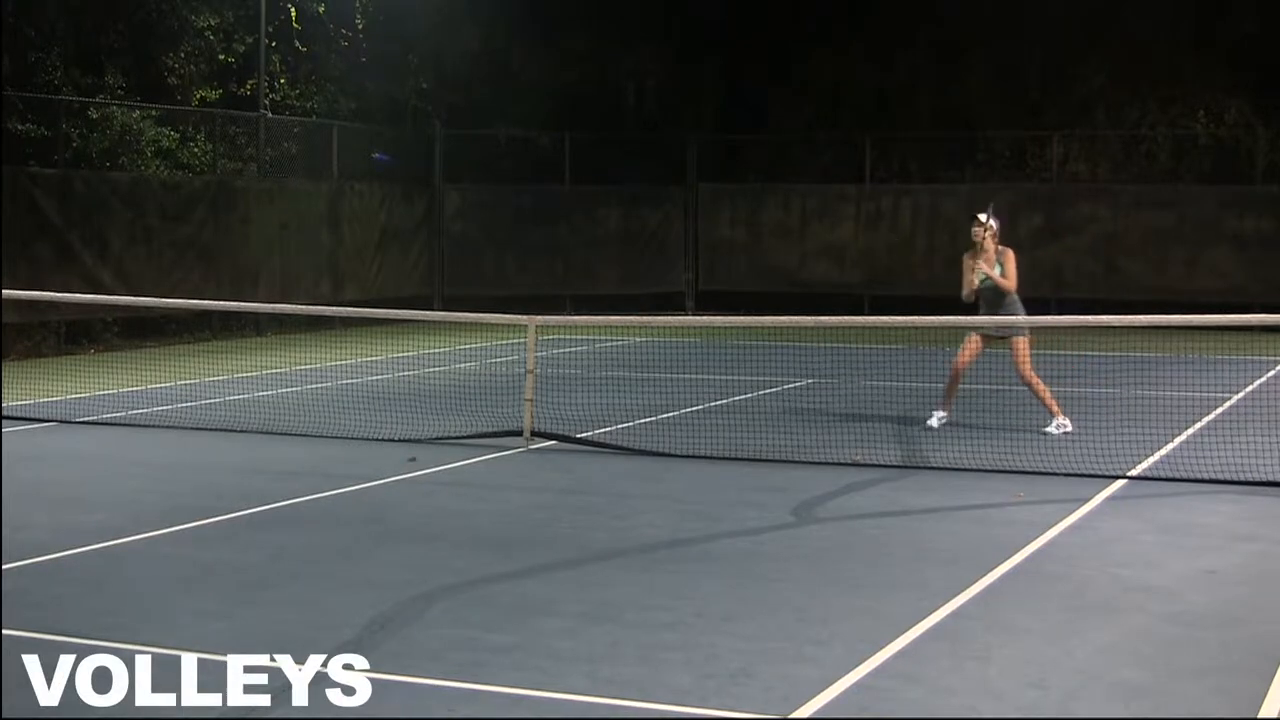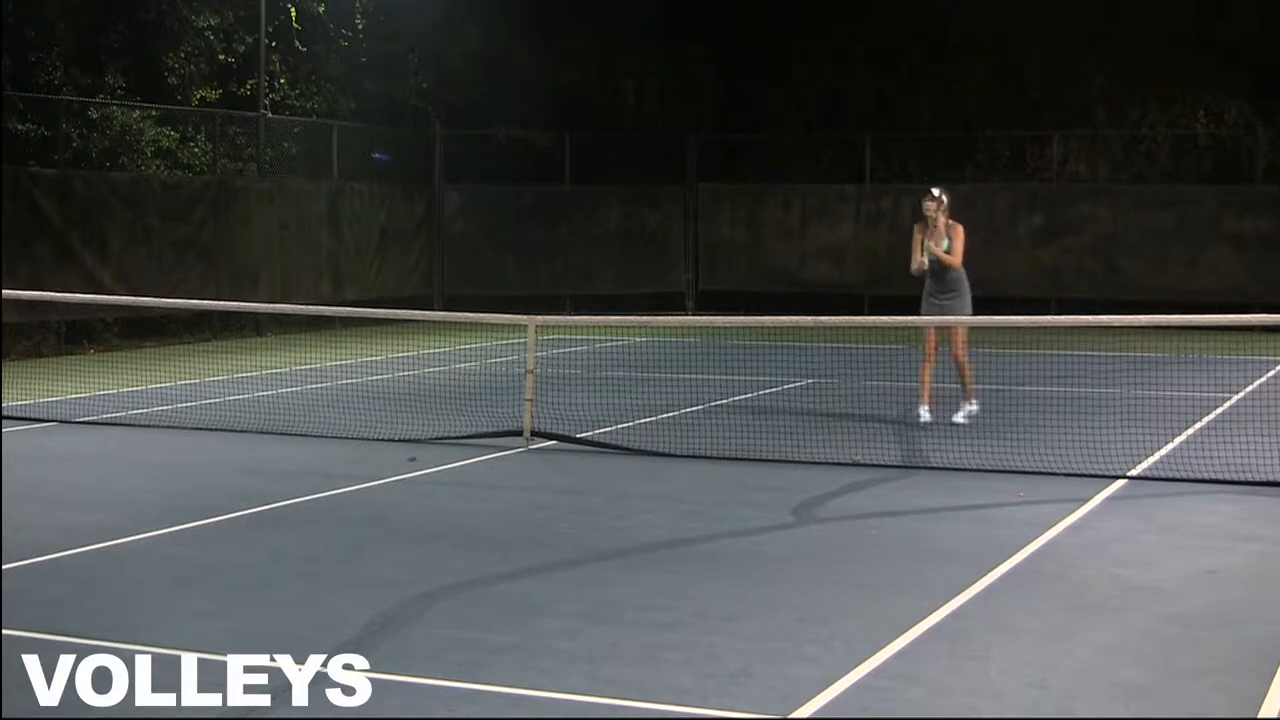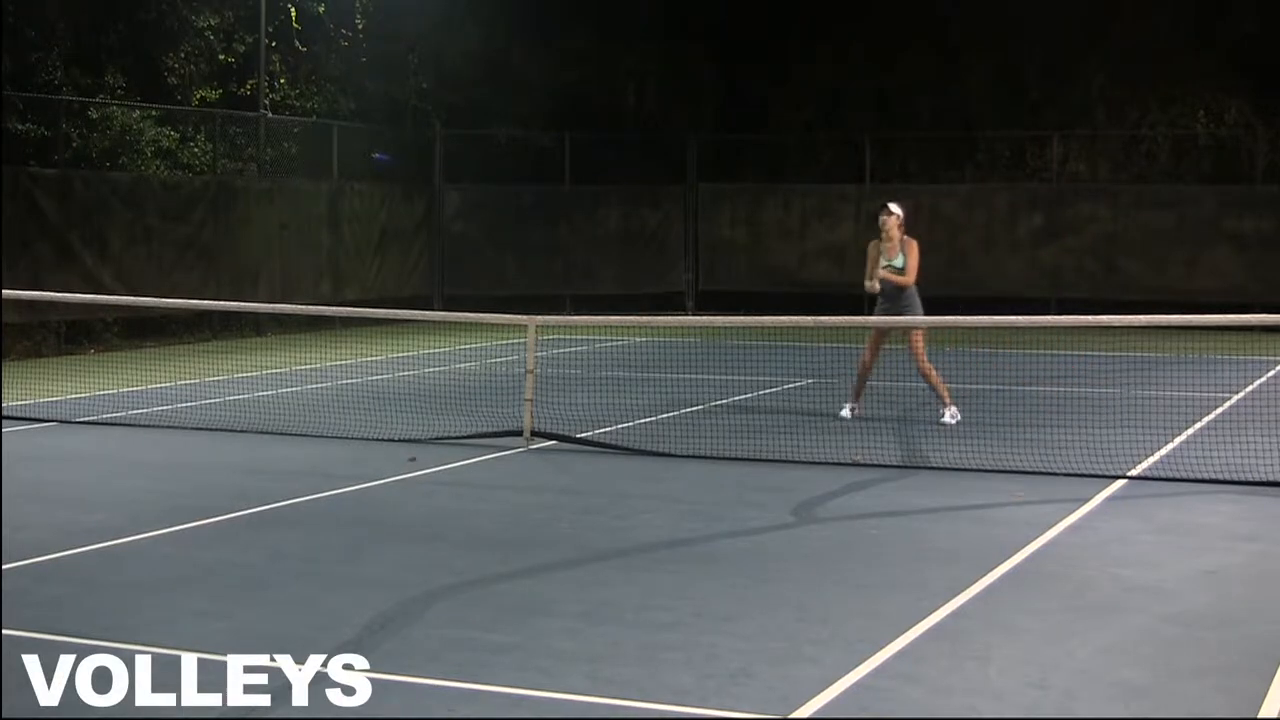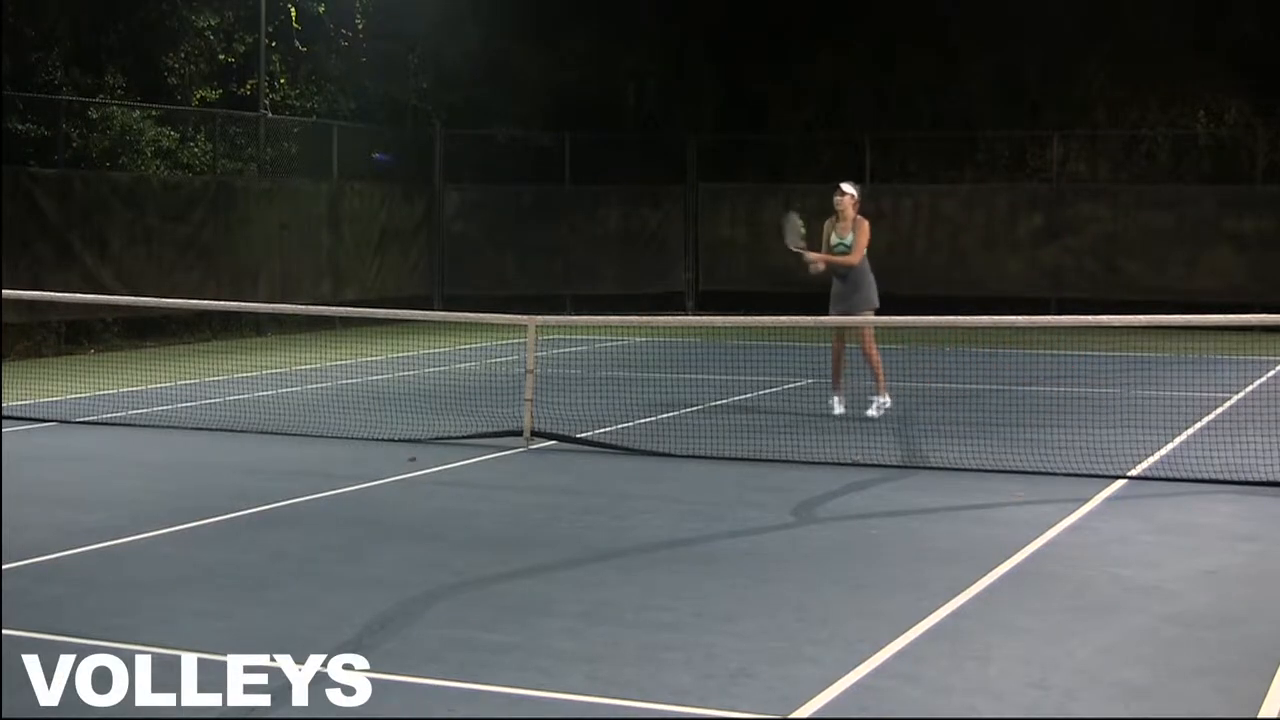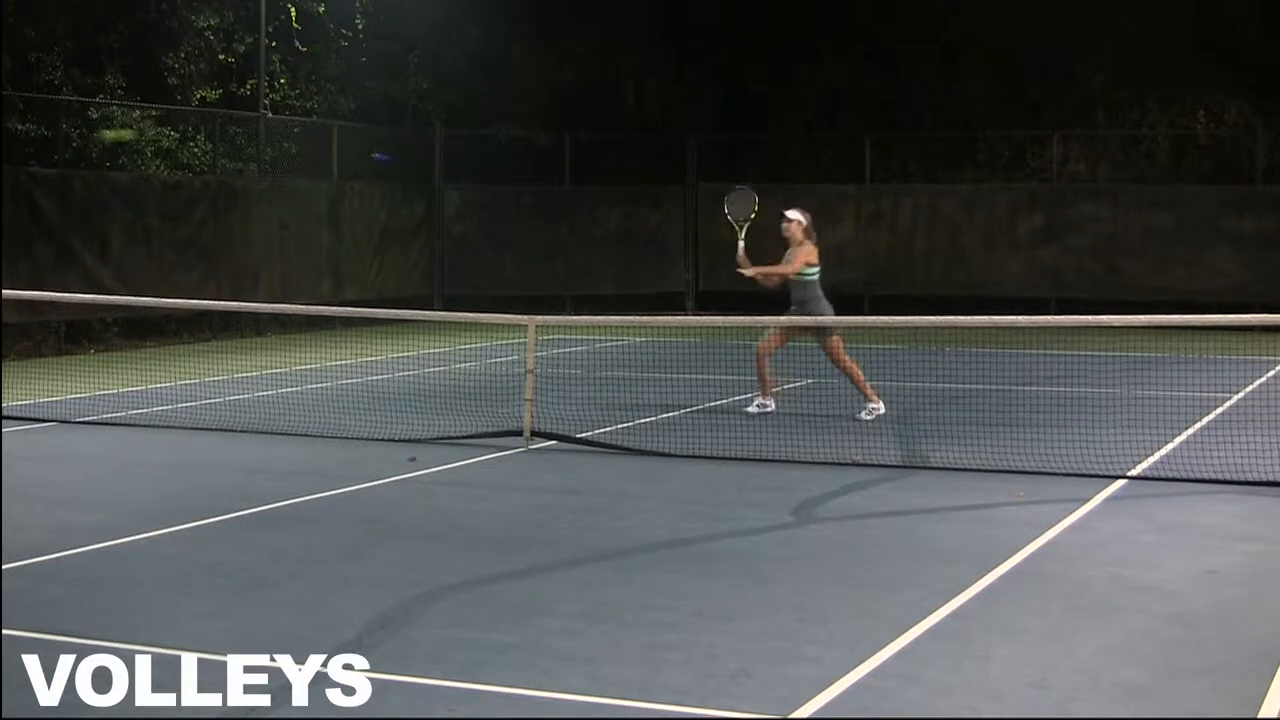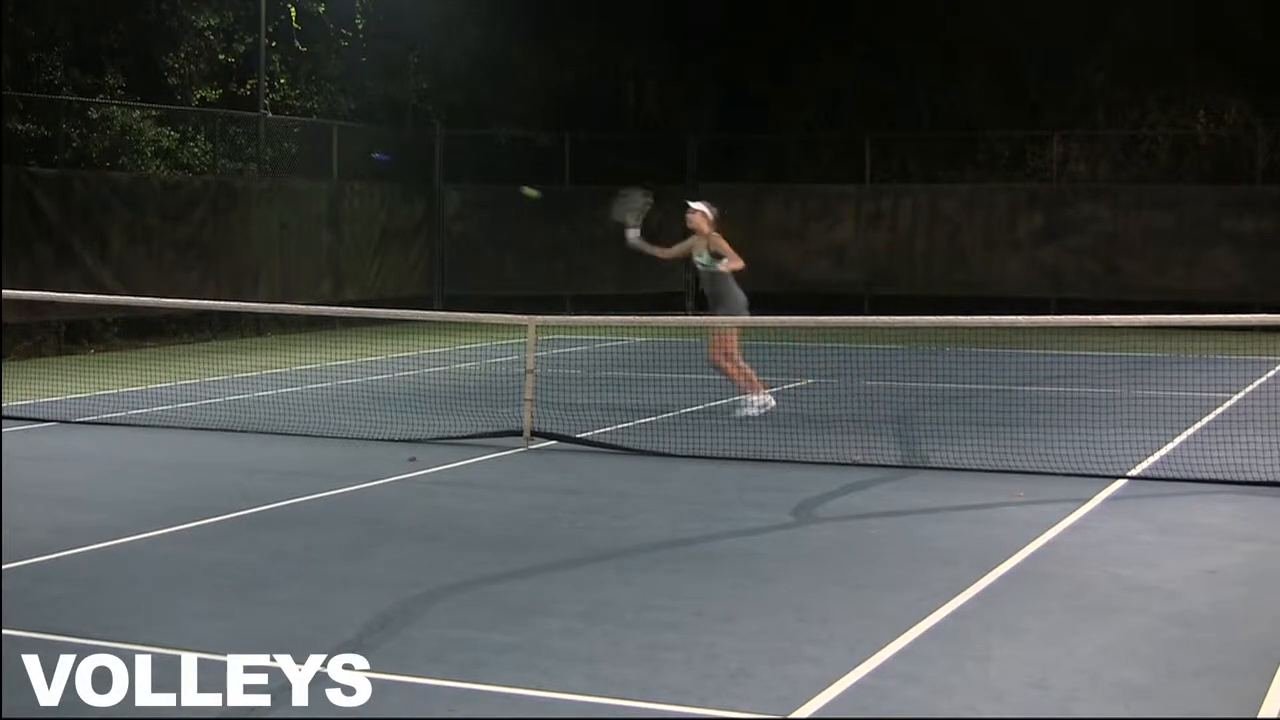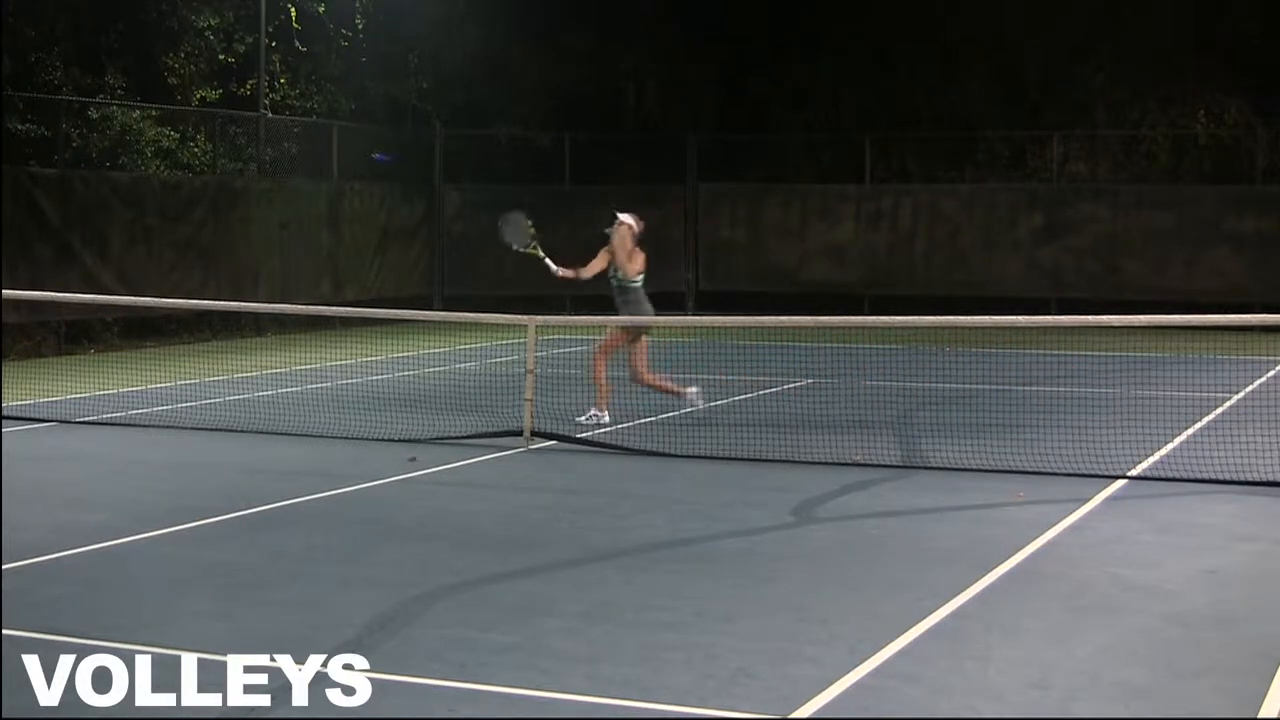
dt=0.3s
person 1, frame 1
left shoulder: (1005, 254)
right shoulder: (969, 257)
left elbow: (1011, 287)
right elbow: (968, 296)
left wrist: (991, 274)
right wrist: (972, 288)
left hip: (1012, 316)
right hip: (985, 317)
left knee: (1025, 373)
right knee: (957, 365)
left ankle: (1060, 419)
right ankle: (943, 412)
person 1, frame 2
left shoulder: (956, 228)
right shoulder: (920, 229)
left elbow: (956, 263)
right elbow: (916, 270)
left wrist: (936, 250)
right wrist: (921, 264)
left hip: (957, 293)
right hip: (932, 294)
left knee: (959, 354)
right knee: (929, 354)
left ankle: (969, 401)
right ankle: (924, 406)
person 1, frame 3
left shoulder: (910, 245)
right shoulder: (874, 245)
left elbow: (910, 280)
right elbow: (870, 280)
left wrist: (885, 274)
right wrist: (871, 284)
left hip: (908, 306)
right hip: (884, 306)
left knee: (921, 363)
right knee: (866, 361)
left ankle: (949, 407)
right ankle: (854, 404)
person 1, frame 4
left shoulder: (862, 224)
right shoulder: (830, 224)
left elbow: (854, 259)
right elbow: (827, 257)
left wrist: (820, 257)
right wrist: (818, 265)
left hip: (861, 287)
right hip: (840, 287)
left knee: (867, 345)
right knee: (838, 345)
left ankle: (881, 395)
right ankle: (837, 394)
person 1, frame 5
left shoulder: (807, 248)
right shoulder: (792, 251)
left elbow: (783, 269)
right elbow: (772, 282)
left wrist: (755, 270)
right wrist: (744, 262)
left hip: (816, 311)
right hip: (797, 311)
left knee: (841, 362)
right knee: (762, 351)
left ankle: (874, 402)
right ankle: (765, 400)
person 1, frame 6
left shoulder: (716, 240)
right shoulder: (695, 240)
left elbow: (739, 262)
right elbow: (666, 254)
left wrist: (728, 266)
right wrist: (638, 242)
left hip: (730, 301)
right hip: (720, 304)
left knee: (719, 358)
right knee: (731, 358)
left ankle: (753, 395)
right ankle: (762, 396)
person 1, frame 7
left shoulder: (638, 255)
right shoulder: (608, 251)
left elbow: (629, 274)
right elbow: (587, 272)
left wrist: (619, 248)
right wrist: (565, 272)
left hip: (636, 314)
right hip: (630, 315)
left knee: (600, 354)
right knee: (640, 375)
left ankle: (600, 411)
right ankle: (685, 392)
